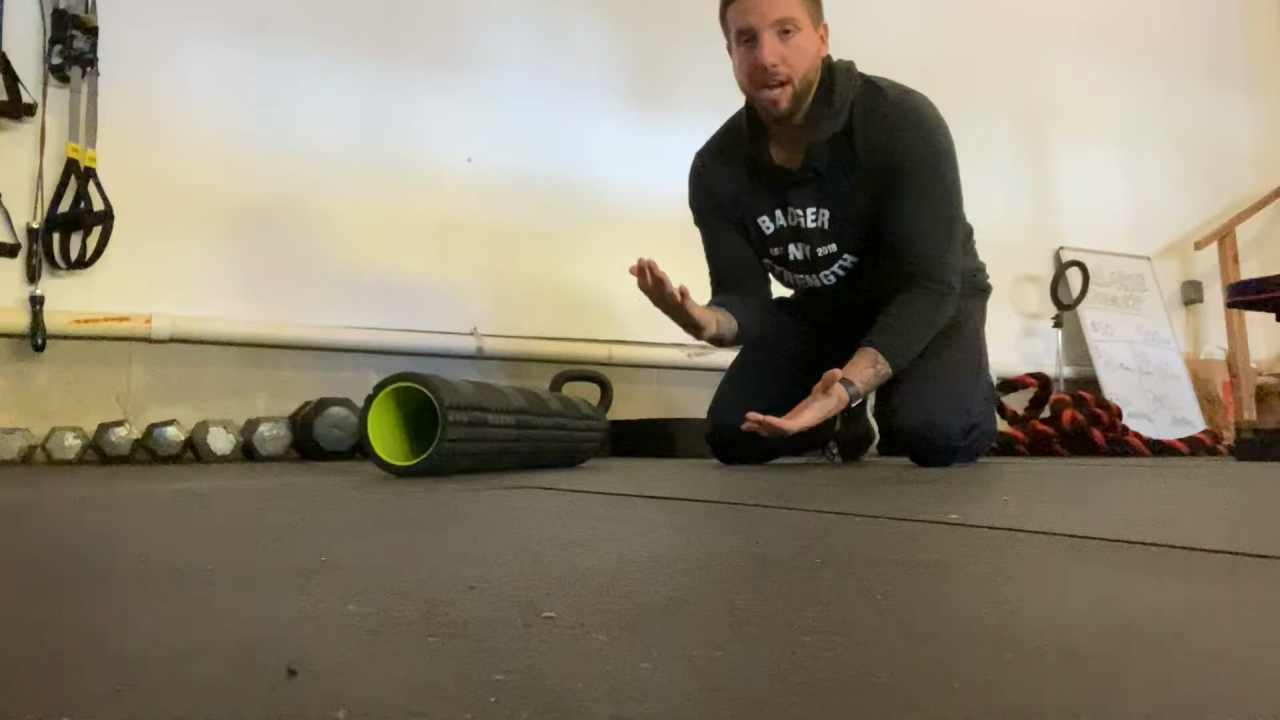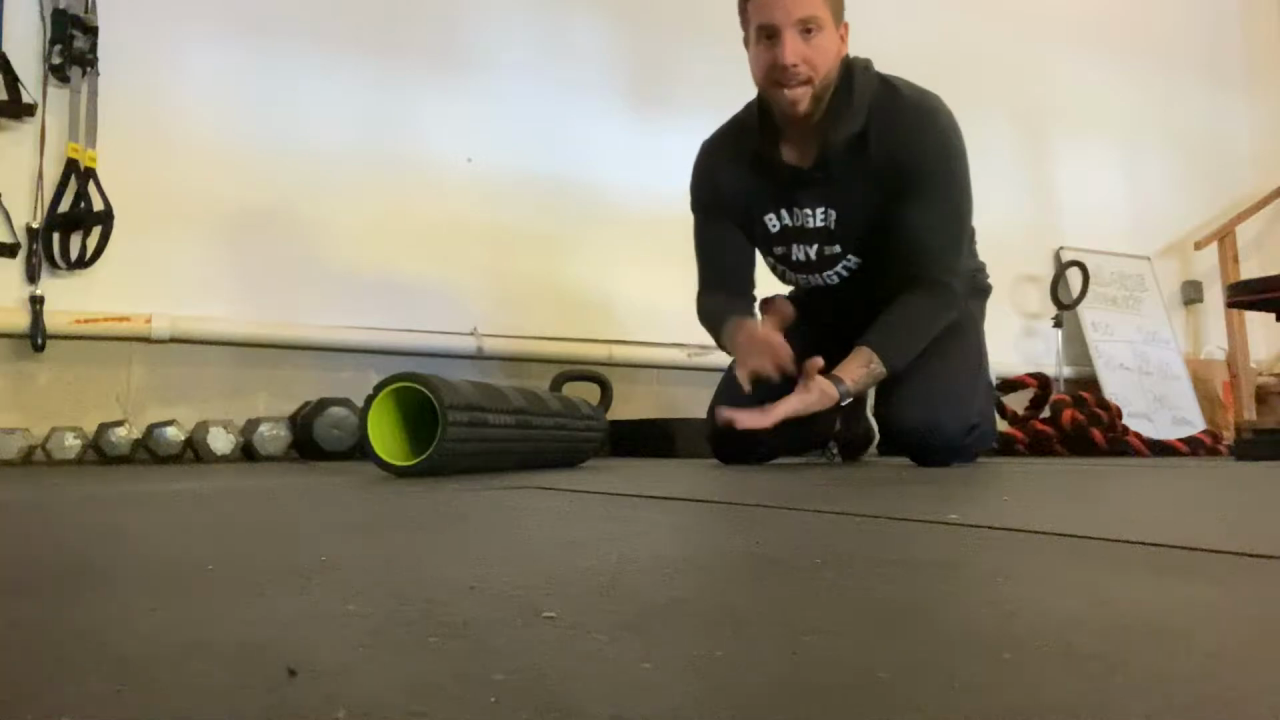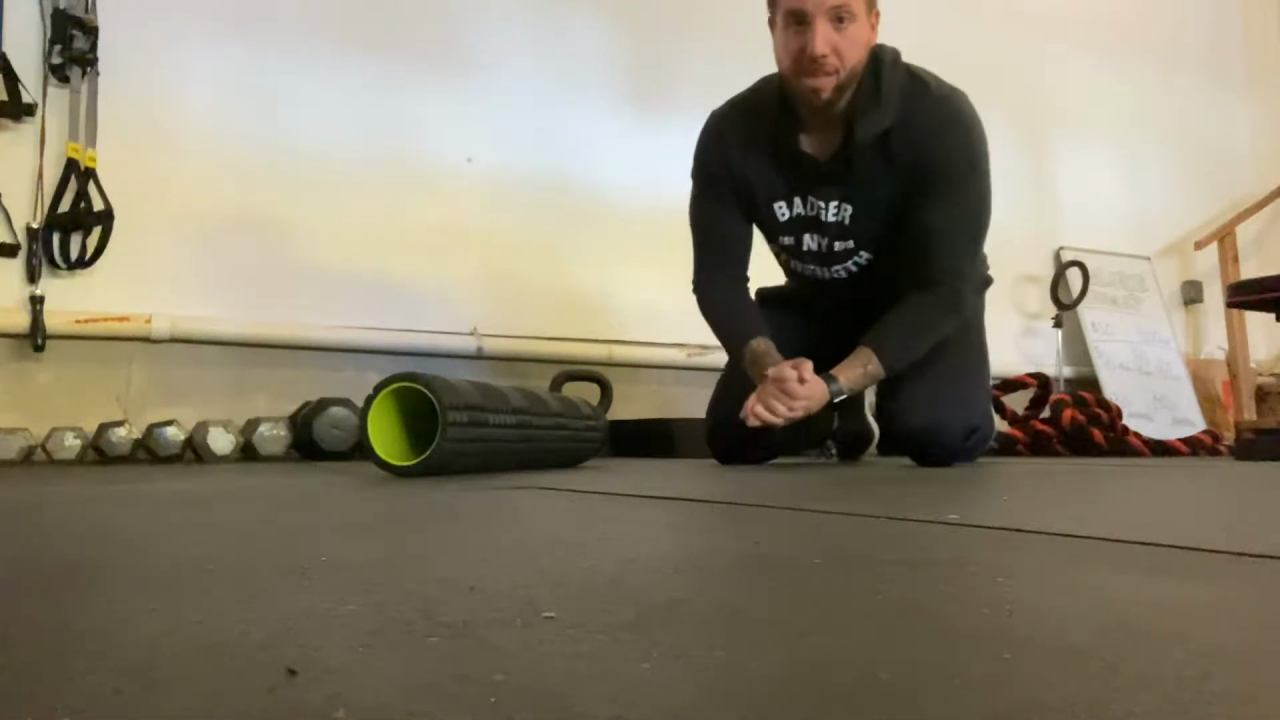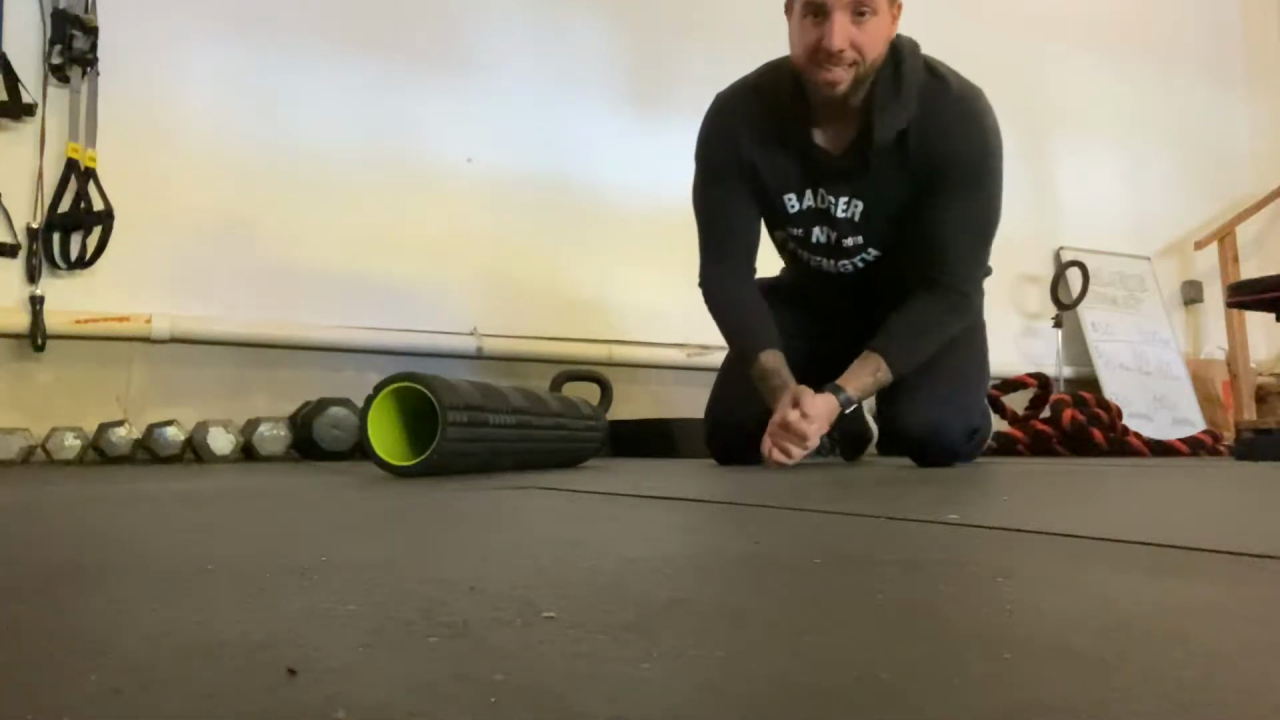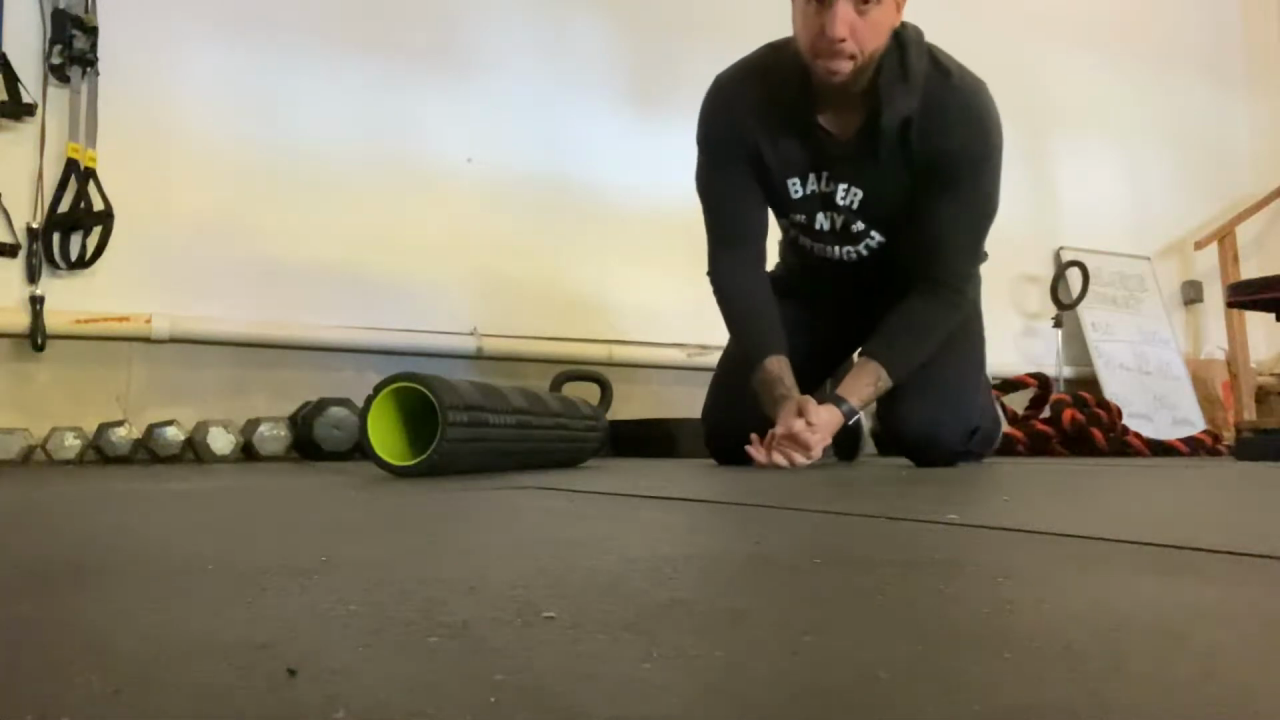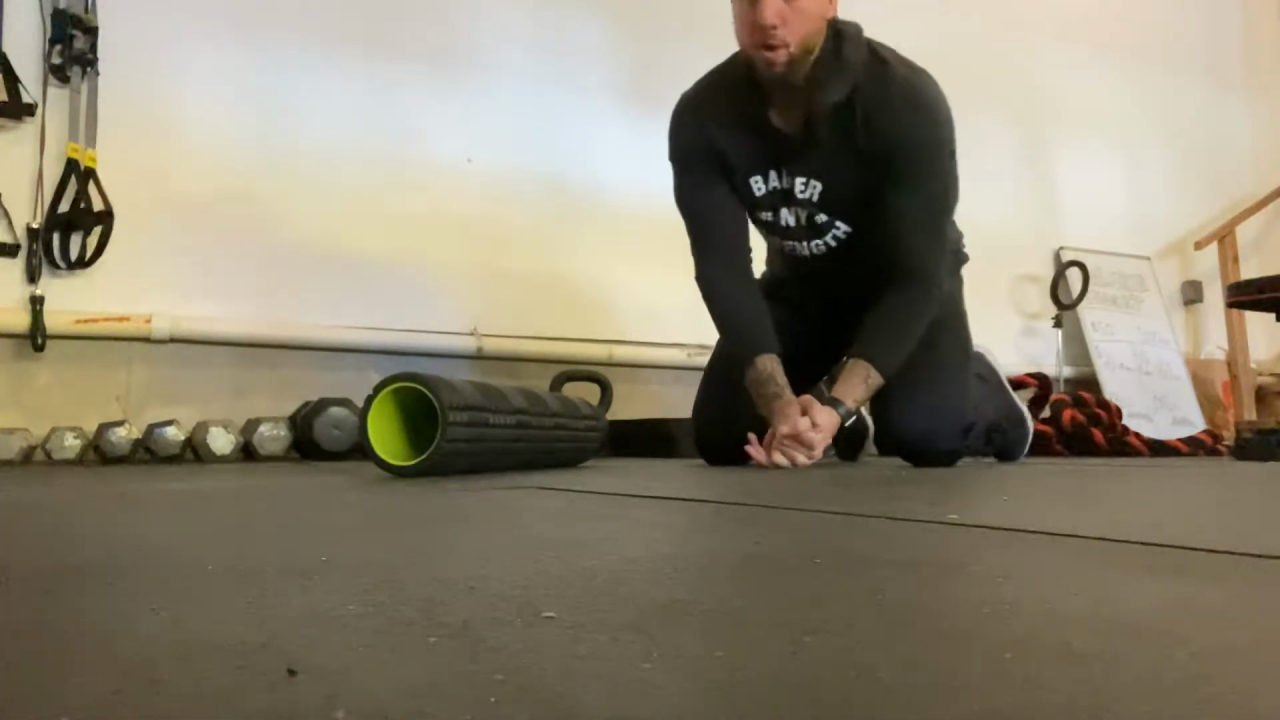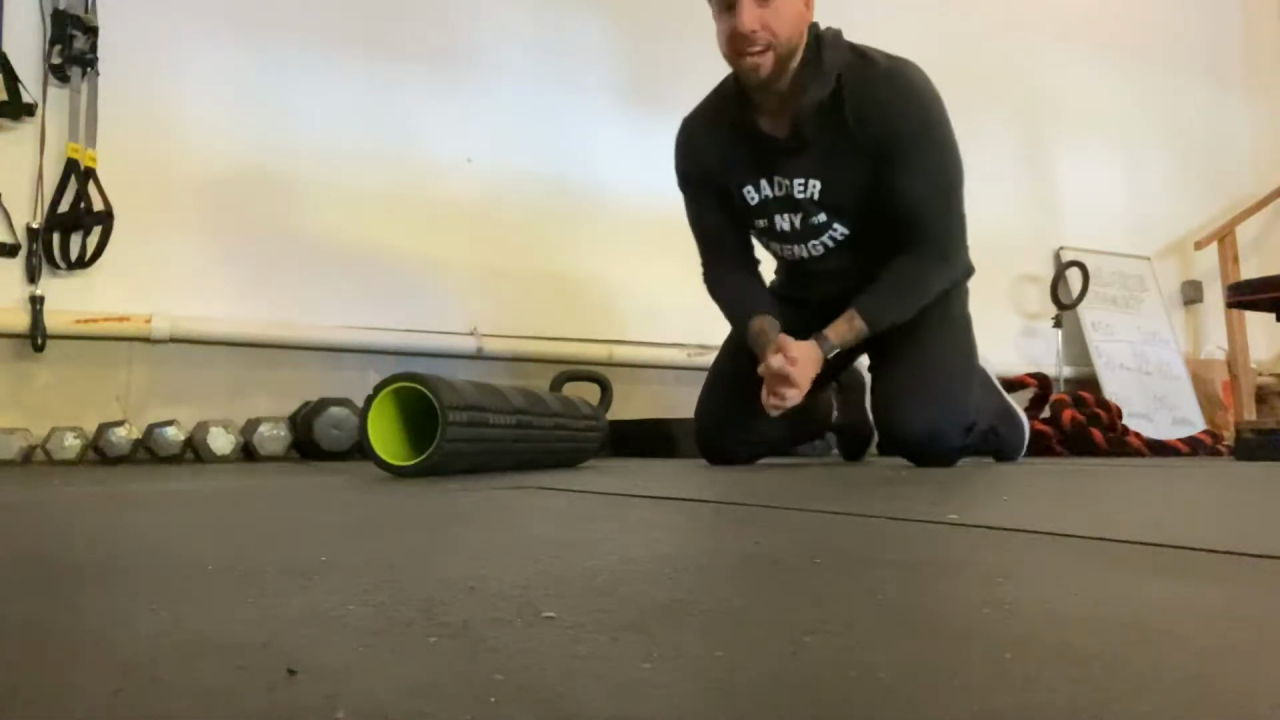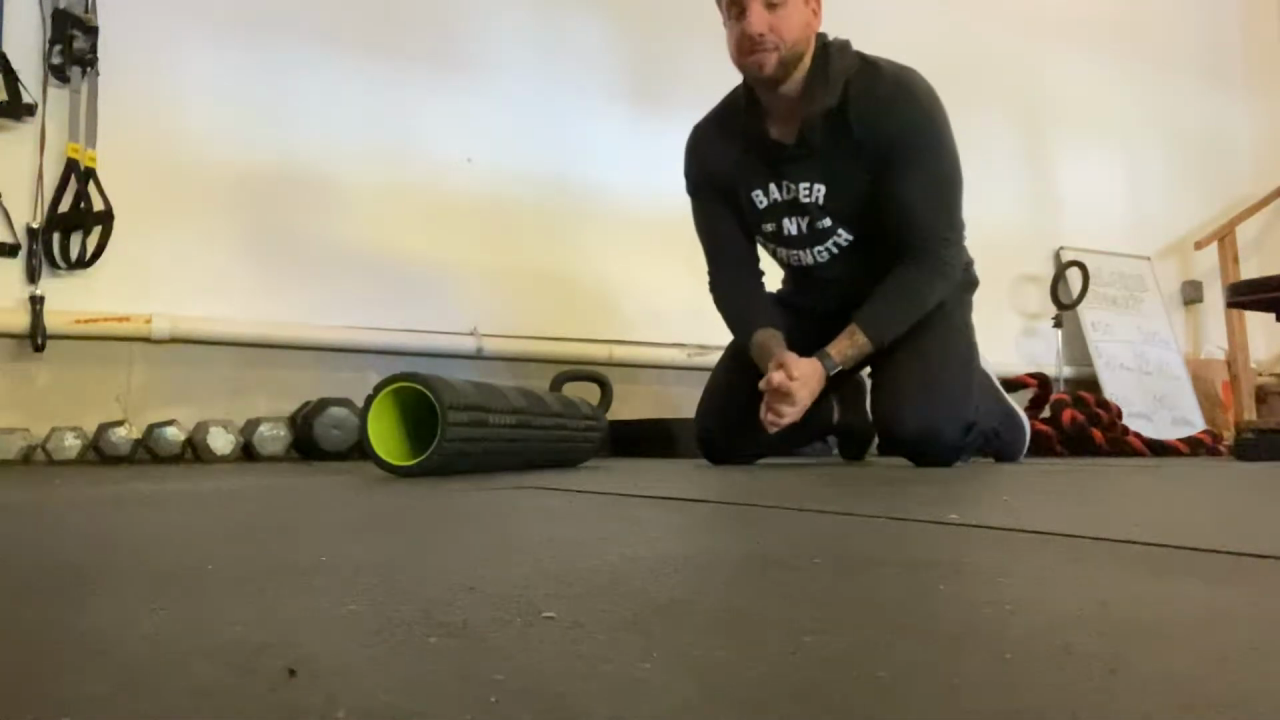
dt=0.3s
person 1, frame 1
left shoulder: (902, 123)
right shoulder: (717, 169)
left elbow: (931, 284)
right elbow: (747, 297)
left wrist: (850, 386)
right wrist: (705, 322)
left hip: (931, 301)
right hip: (823, 307)
left knee: (929, 431)
right knee: (732, 433)
left ankle: (969, 394)
right ankle: (847, 419)
person 1, frame 2
left shoulder: (917, 123)
right shoulder: (723, 159)
left elbow: (935, 287)
right elbow: (723, 291)
left wrist: (836, 385)
right wrist: (739, 332)
left hip: (934, 302)
right hip: (821, 308)
left knee: (932, 430)
right knee: (733, 435)
left ankle: (973, 402)
right ankle: (847, 416)
person 1, frame 3
left shoulder: (940, 119)
right shoulder: (729, 135)
left elbow: (944, 289)
right elbow: (718, 279)
left wrist: (829, 386)
right wrist: (772, 370)
left hip: (931, 303)
right hip: (814, 300)
left knee: (934, 432)
right knee: (733, 436)
right ankle: (843, 413)
person 1, frame 4
left shoulder: (956, 116)
right shoulder: (736, 117)
left elbow: (948, 289)
right elbow: (726, 273)
left wrist: (836, 399)
right wrist: (784, 393)
left hip: (924, 294)
right hip: (810, 290)
left knee: (933, 432)
right knee: (733, 437)
right ankle: (848, 416)
person 1, frame 5
left shoulder: (957, 106)
right shoulder: (737, 99)
left elbow: (942, 286)
right elbow: (736, 263)
left wrist: (839, 409)
right wrist: (785, 402)
left hip: (920, 284)
right hip: (808, 278)
left knee: (932, 435)
right knee: (730, 436)
left ankle: (970, 403)
right ankle: (825, 395)
person 1, frame 6
left shoulder: (903, 99)
right shoulder: (700, 117)
left elbow: (916, 279)
right elbow: (721, 268)
left wrist: (835, 407)
right wrist: (779, 402)
left hip: (907, 288)
right hip: (797, 284)
left knee: (924, 434)
right knee: (719, 436)
left ankle: (980, 396)
right ankle: (832, 400)
person 1, frame 7
left shoulder: (892, 91)
right shoulder: (703, 136)
left elbow: (937, 249)
right elbow: (729, 269)
left wrist: (823, 348)
right wrist: (772, 347)
left hip: (915, 286)
right hip: (805, 293)
left knee: (925, 432)
right knee: (722, 437)
left ankle: (978, 403)
right ankle: (838, 402)
person 1, frame 8
left shoulder: (897, 100)
right shoulder: (712, 144)
left elbow: (933, 261)
right elbow: (733, 276)
left wrist: (825, 365)
right wrist: (775, 361)
left hip: (919, 296)
right hip: (811, 302)
left knee: (924, 430)
right knee: (722, 435)
left ankle: (982, 408)
right ankle: (841, 407)
